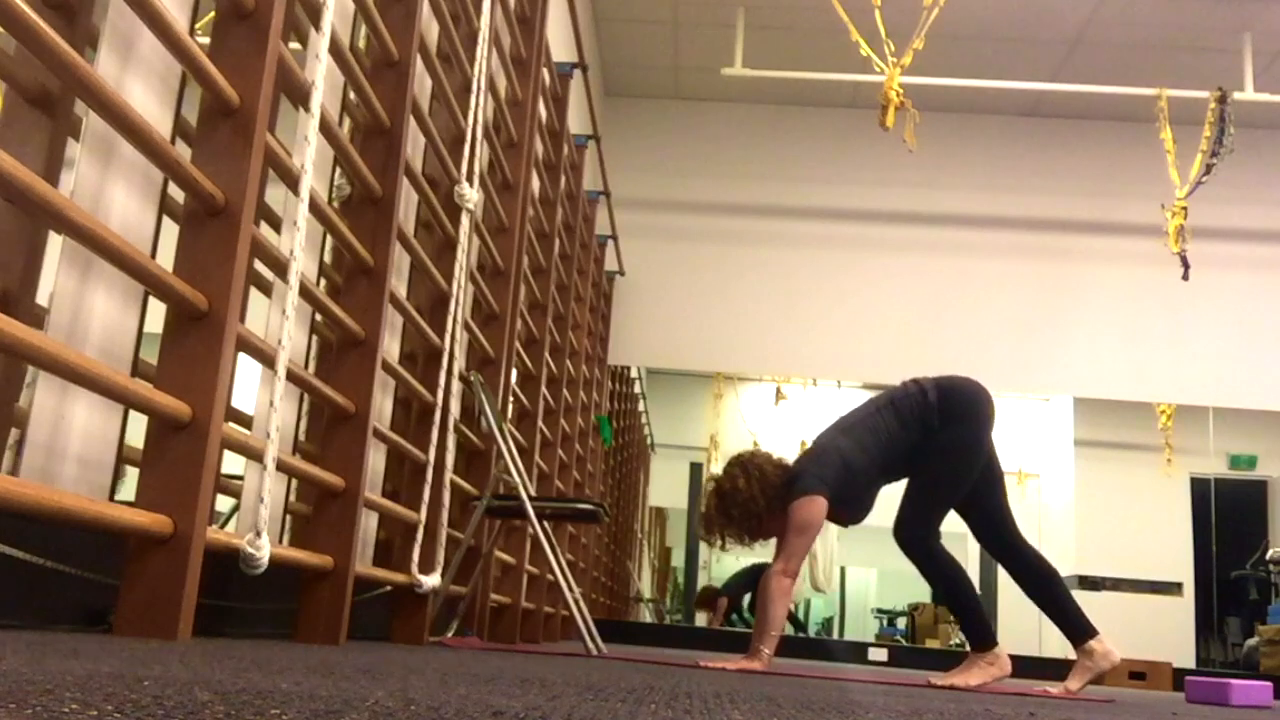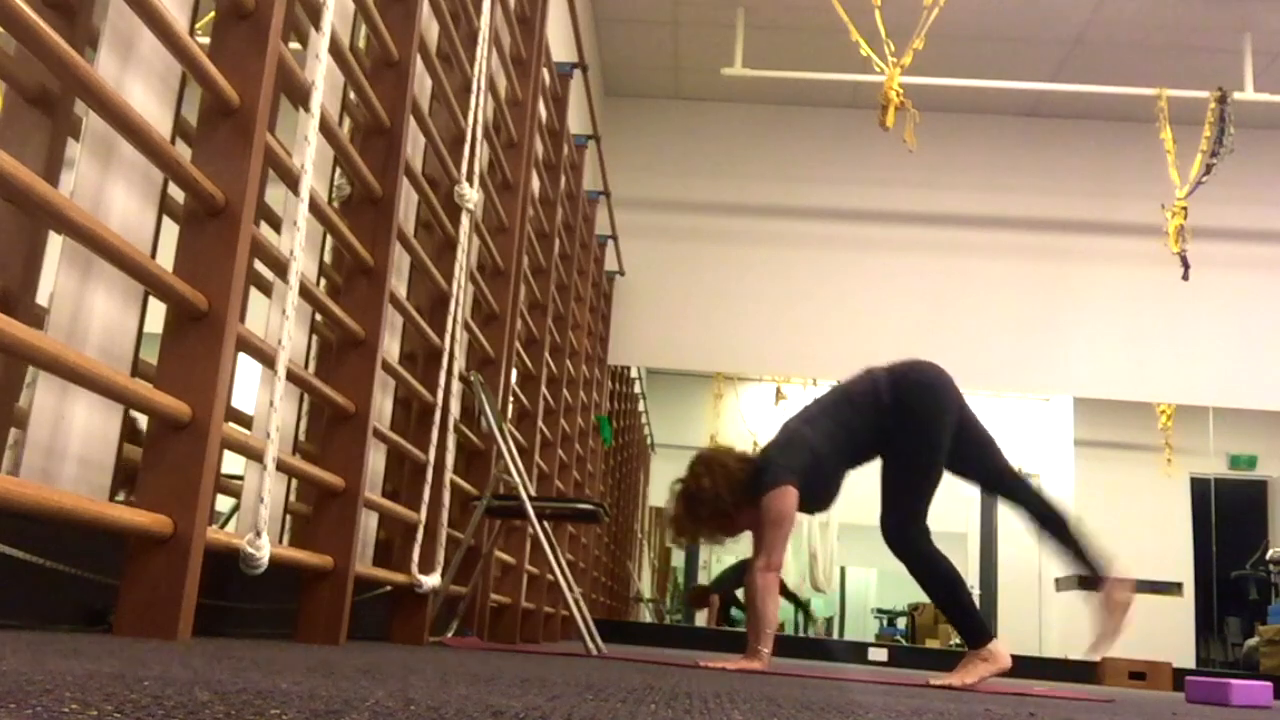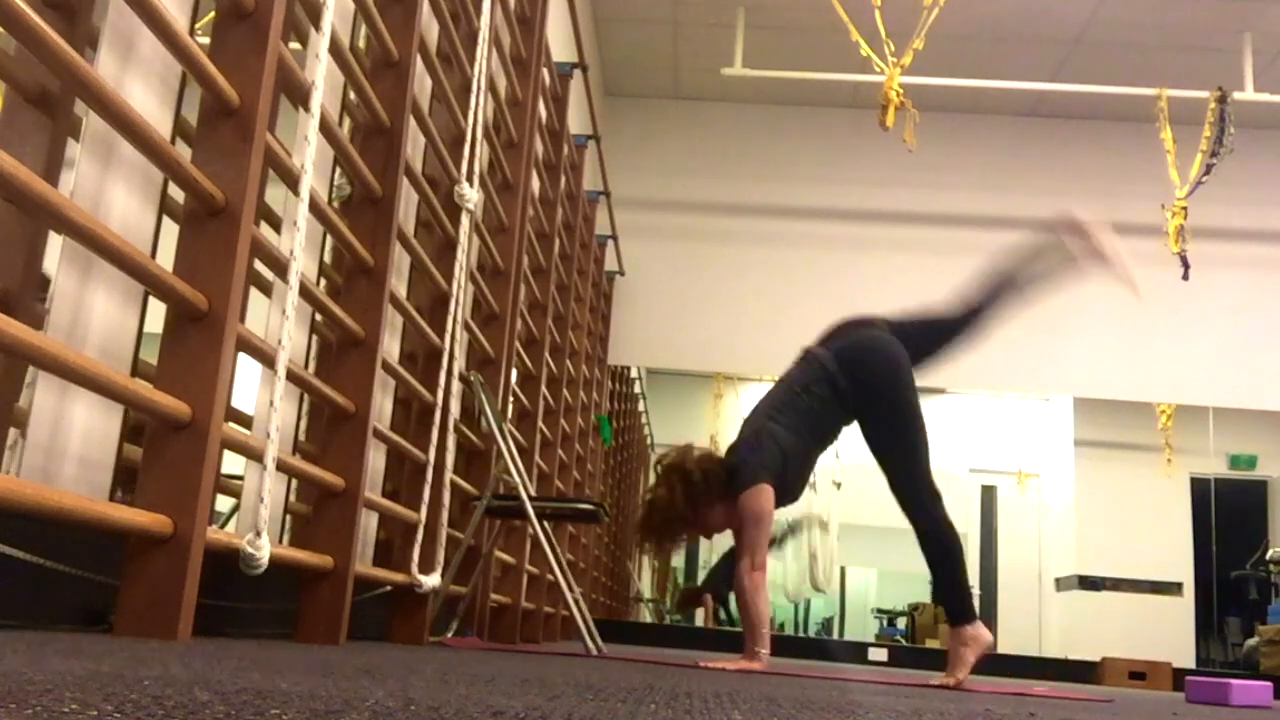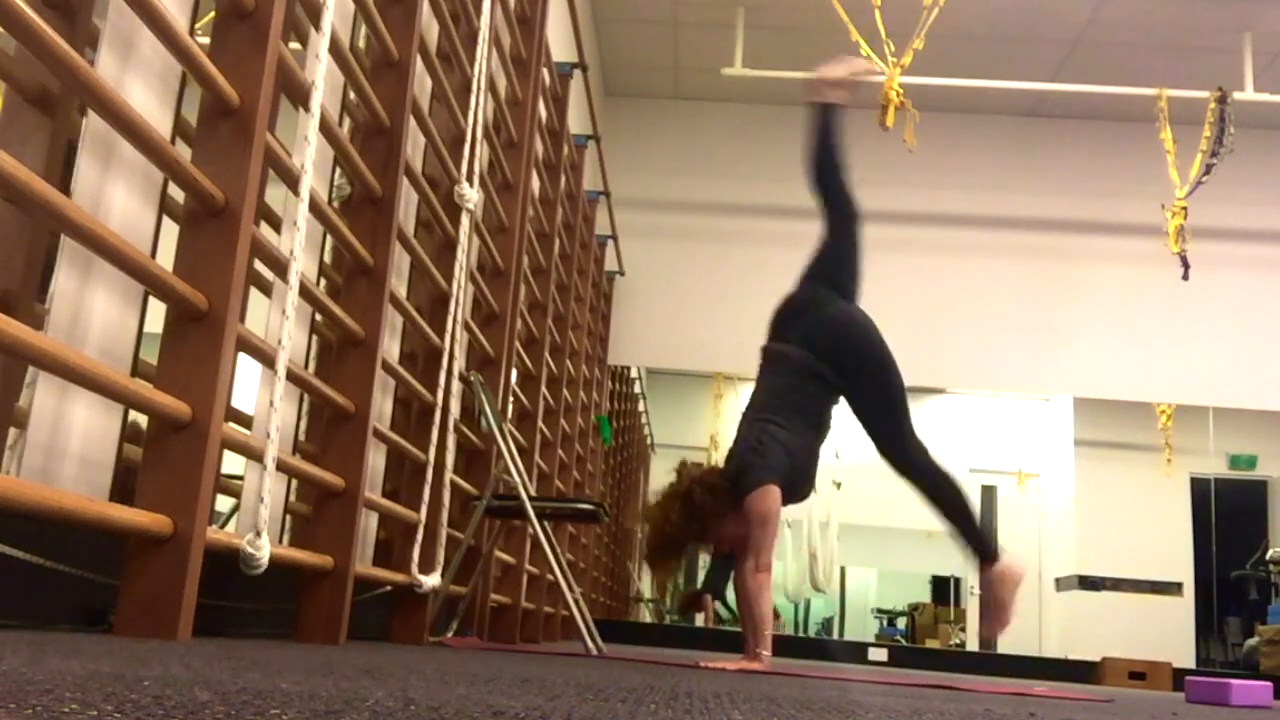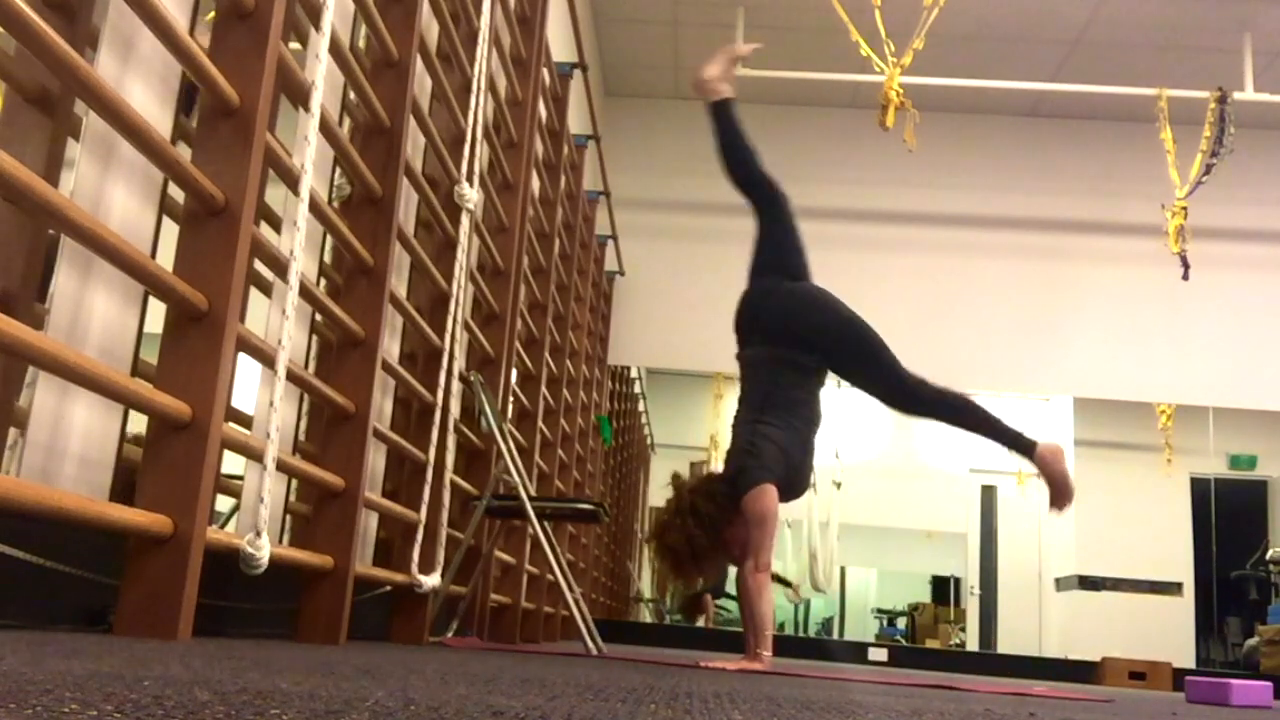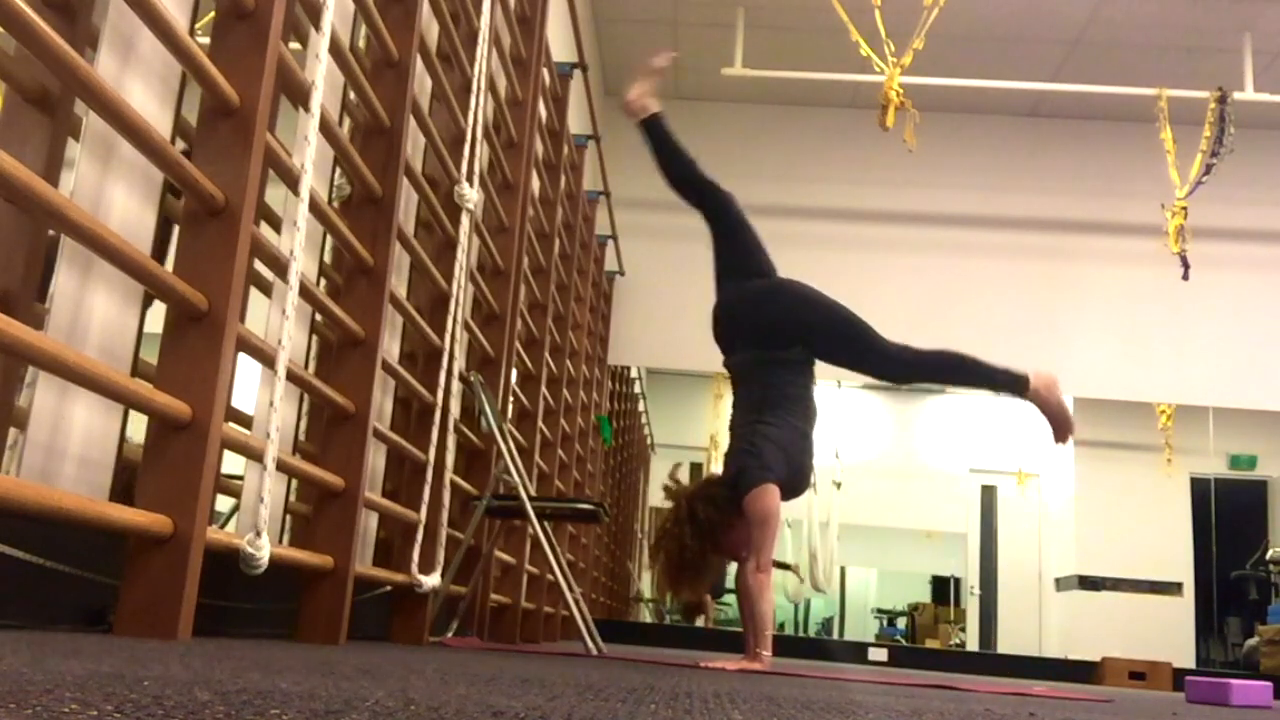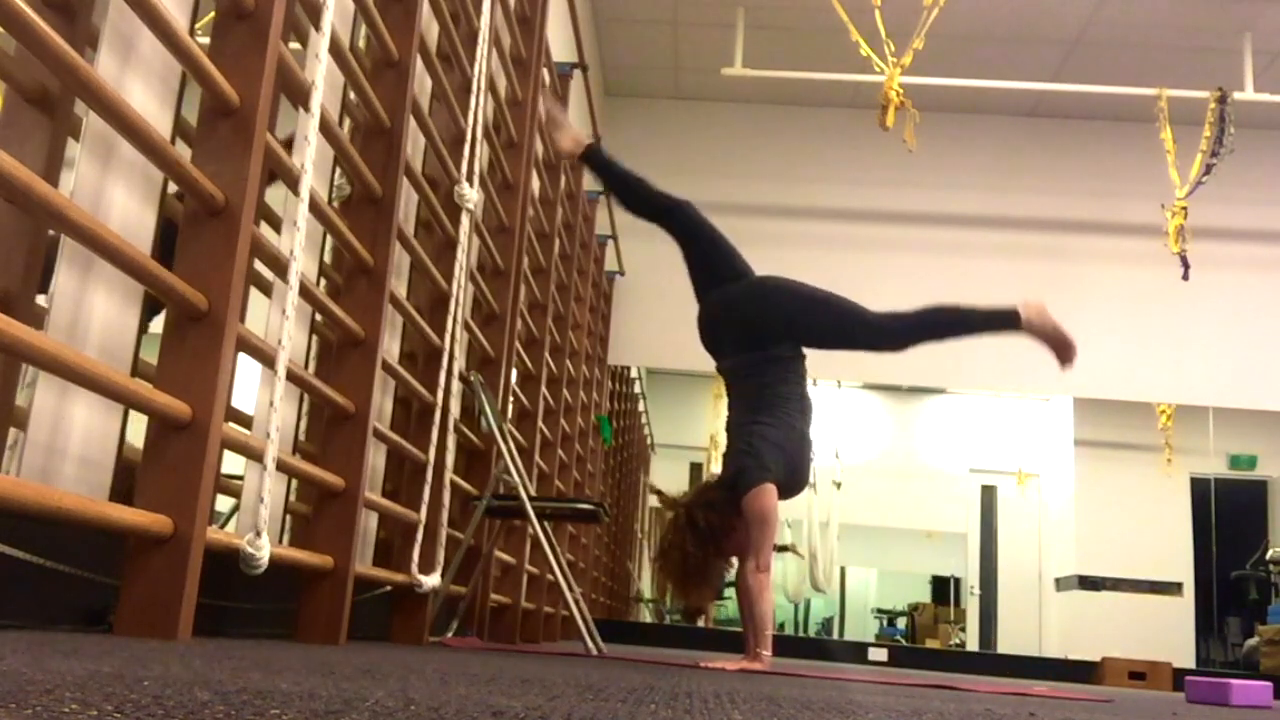
dt=0.2s
person 1, frame 1
left shoulder: (809, 488)
right shoulder: (797, 486)
left elbow: (782, 573)
right elbow: (782, 574)
left wrist: (758, 654)
right wrist: (763, 649)
left hip: (959, 410)
right hip: (948, 421)
left knee: (914, 534)
right knee: (1004, 542)
left ankle: (988, 654)
right ankle: (1091, 647)
person 1, frame 2
left shoulder: (775, 483)
right shoulder: (773, 474)
left elbow: (767, 569)
right elbow: (765, 570)
left wrist: (756, 654)
right wrist: (756, 649)
left hip: (918, 402)
right hip: (915, 403)
left knee: (903, 531)
right knee: (1010, 484)
left ankle: (985, 649)
right ankle: (1105, 583)
person 1, frame 3
left shoulder: (751, 476)
right shoulder: (735, 476)
left elbow: (754, 568)
right elbow: (752, 564)
left wrist: (755, 652)
right wrist: (755, 645)
left hip: (867, 370)
right hip: (855, 355)
left knee: (917, 498)
right knee: (968, 313)
left ankle: (966, 628)
right ankle: (1071, 245)
person 1, frame 4
left shoulder: (756, 485)
right shoulder: (744, 481)
left elbow: (758, 571)
right elbow: (747, 570)
left wrist: (756, 655)
right wrist: (751, 648)
left hip: (839, 340)
right hip: (801, 325)
left knee: (908, 456)
right knee: (839, 212)
left ankle: (992, 564)
right ankle: (826, 95)
person 1, frame 5
left shoulder: (753, 484)
right shoulder: (743, 485)
left elbow: (757, 571)
left wrist: (757, 655)
right wrist: (752, 648)
left hip: (799, 324)
right hip: (765, 312)
left knee: (912, 394)
right knee: (763, 196)
left ankle: (1034, 451)
right ankle: (717, 94)
person 1, frame 6
left shoulder: (754, 484)
left elbow: (757, 571)
left wrist: (758, 655)
left hip: (783, 322)
right hip: (746, 317)
left knee: (902, 363)
right knee: (711, 201)
right ankle: (647, 112)
person 1, frame 7
left shoulder: (753, 485)
left elbow: (756, 573)
left wrist: (758, 654)
right wrist: (754, 648)
left hip: (768, 321)
right hip: (733, 322)
left knee: (894, 330)
right knee: (676, 216)
